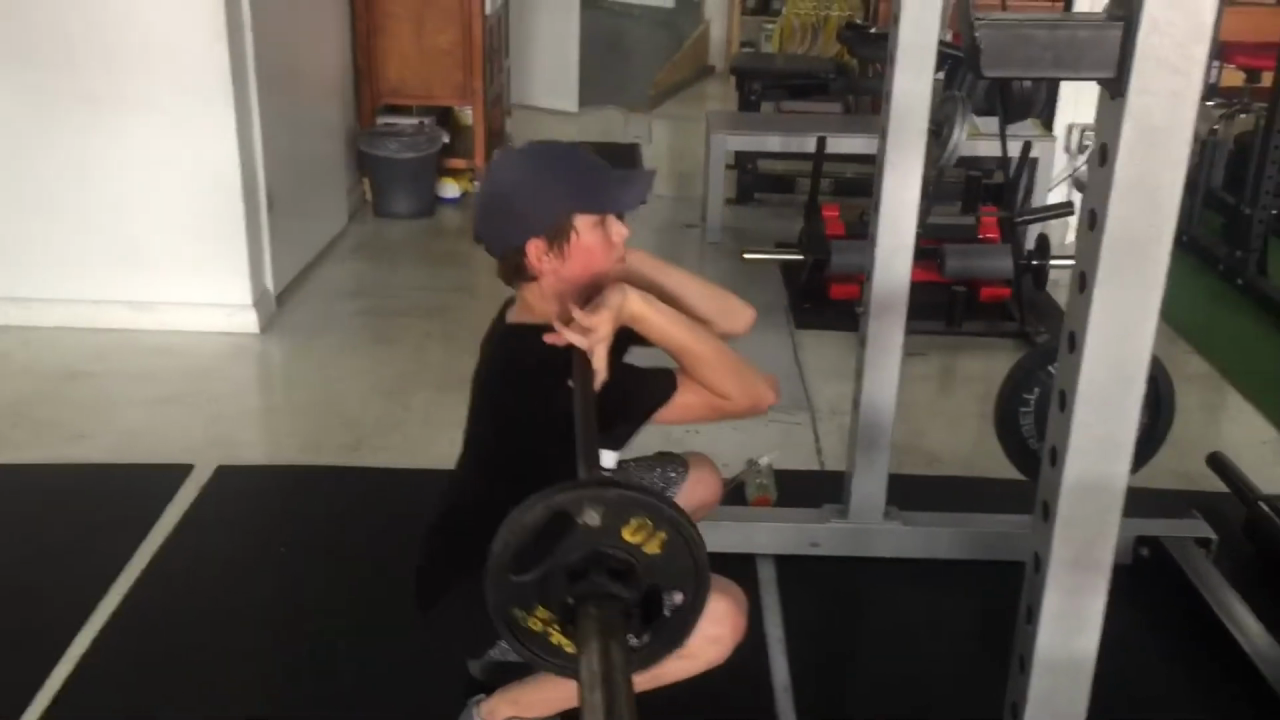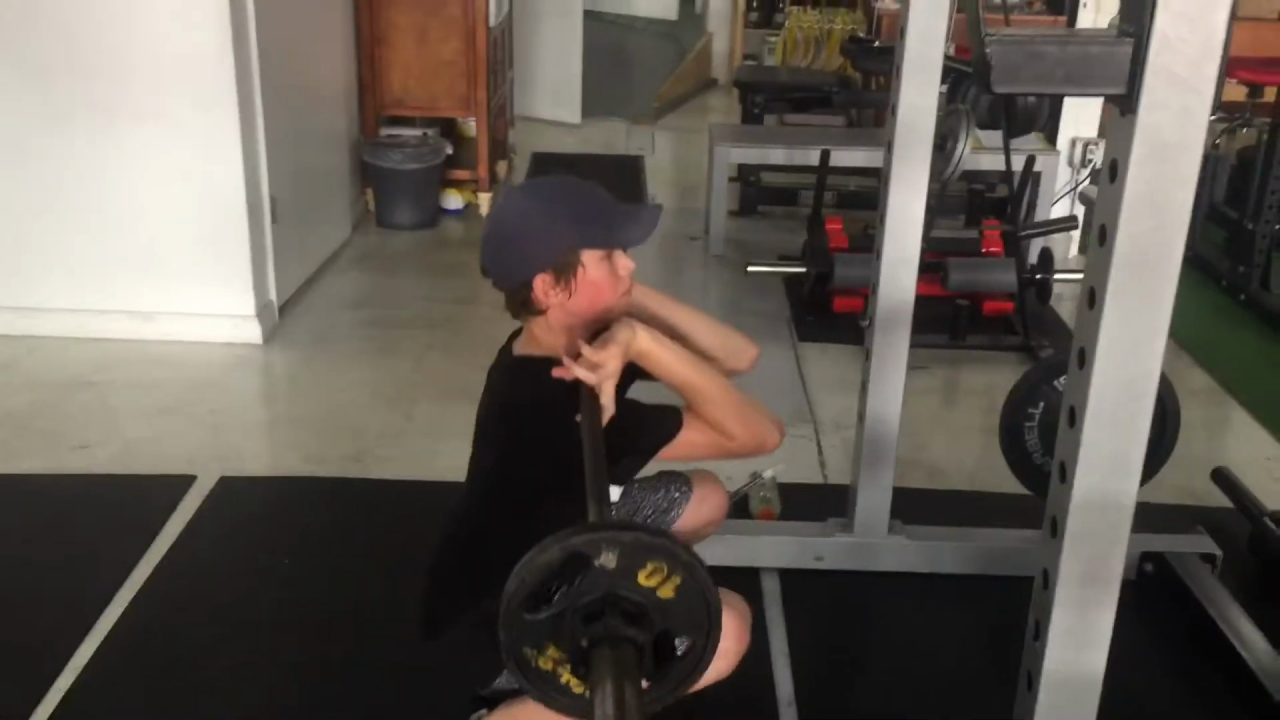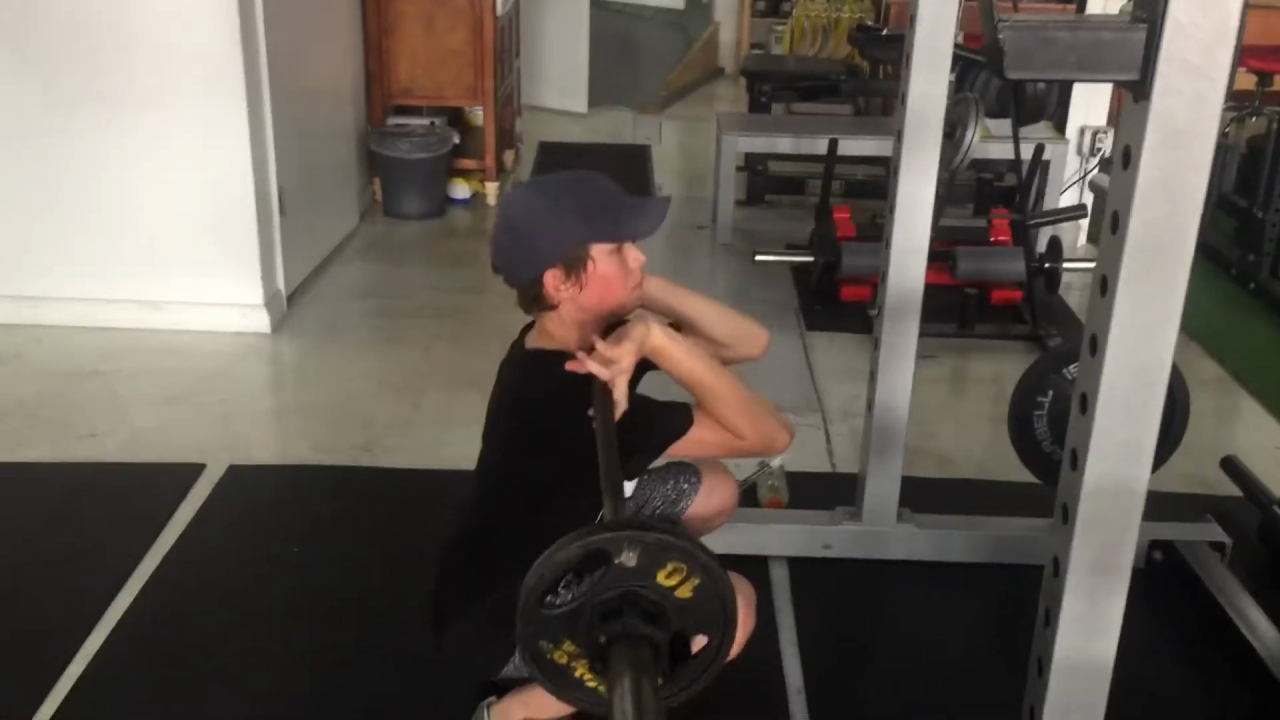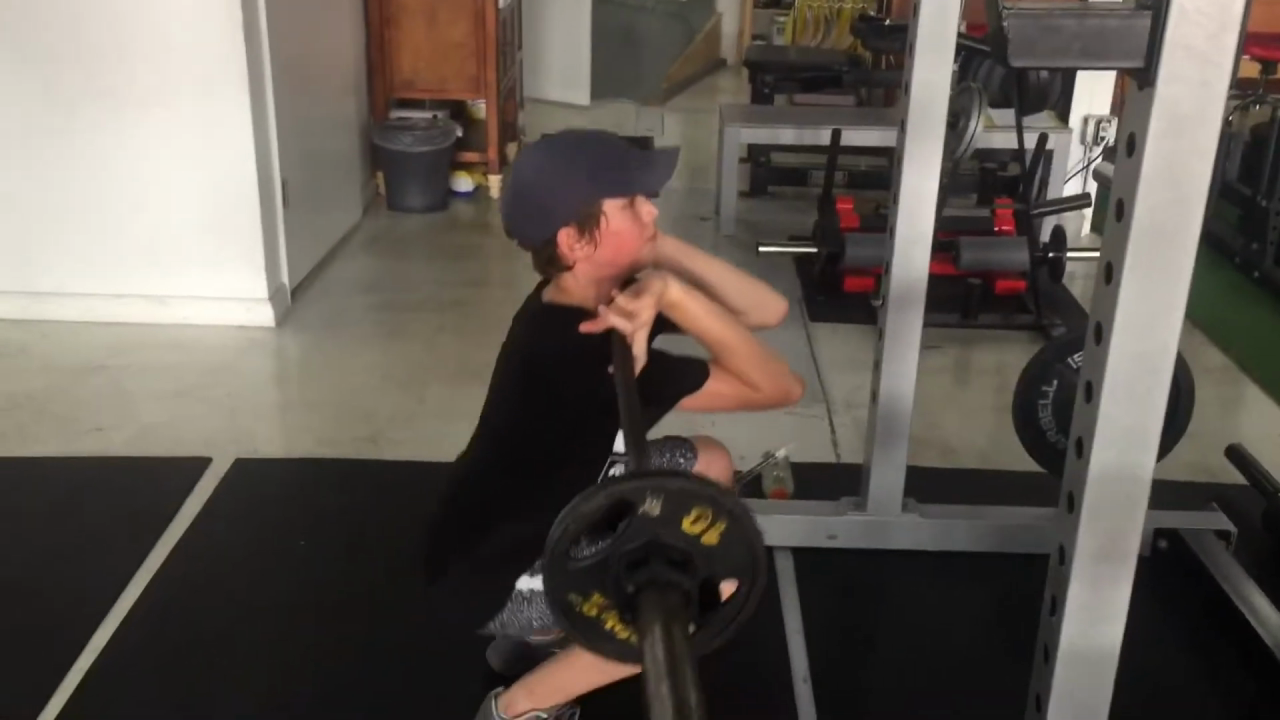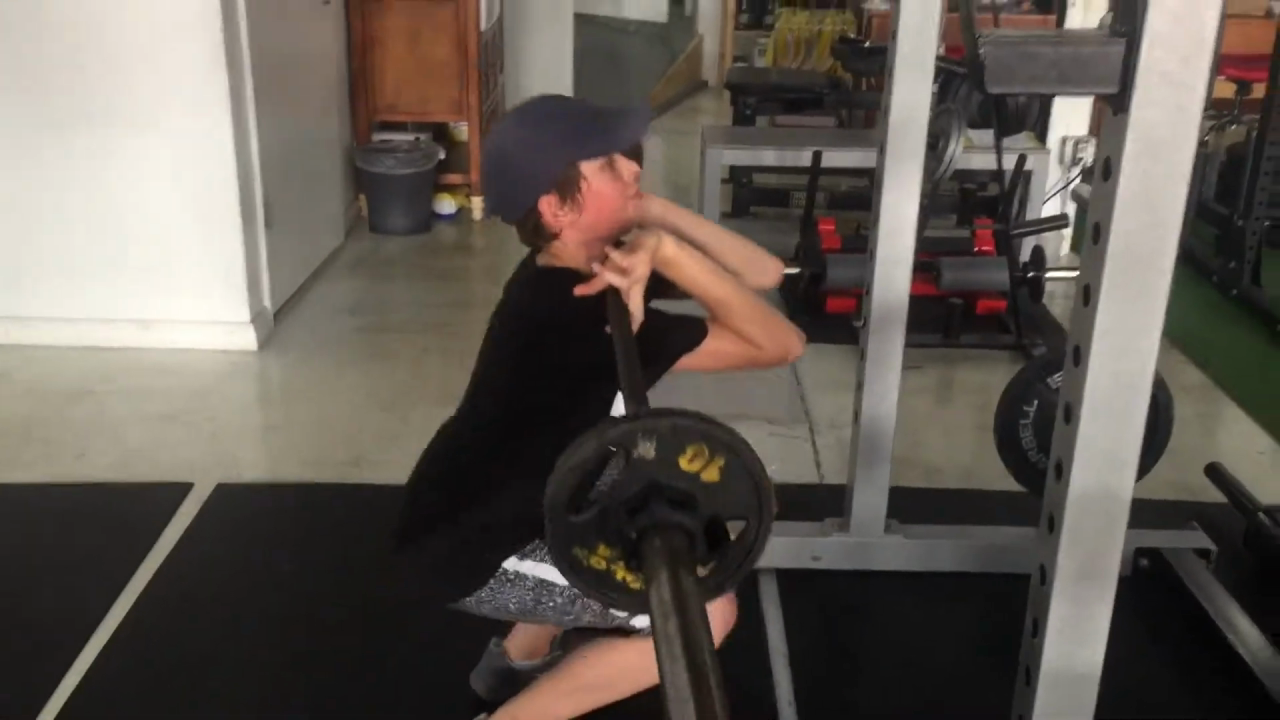
dt=0.2s
person 1, frame 1
left shoulder: (567, 310)
right shoulder: (545, 372)
left elbow: (735, 318)
right elbow: (752, 393)
left wrist: (626, 267)
right wrist: (633, 305)
left knee: (697, 481)
right knee: (718, 619)
person 1, frame 2
left shoulder: (576, 343)
right shoulder: (550, 404)
left elbow: (738, 355)
right elbow: (757, 434)
left wrist: (633, 301)
right wrist: (642, 342)
right hip: (487, 625)
left knee: (703, 499)
right knee: (722, 630)
person 1, frame 3
left shoulder: (584, 338)
right shoulder: (561, 399)
left elbow: (749, 341)
right elbow: (768, 434)
left wrist: (647, 296)
right wrist: (655, 339)
left hip: (539, 561)
right hip: (497, 618)
left knee: (713, 489)
right knee: (727, 610)
person 1, frame 4
left shoulder: (604, 296)
right shoulder: (576, 352)
left elbow: (767, 309)
right elbow: (779, 386)
left wrist: (661, 252)
right wrist: (671, 293)
left hip: (536, 520)
right hip: (489, 568)
left knee: (707, 466)
right knee: (718, 590)
left ankle: (540, 628)
person 1, frame 5
left shoulder: (591, 268)
right shoulder: (573, 315)
left elbow: (762, 274)
right elbow: (779, 342)
left wrist: (652, 214)
right wrist: (666, 251)
left hip: (513, 499)
right hip: (470, 543)
right knee: (706, 611)
left ankle: (519, 656)
